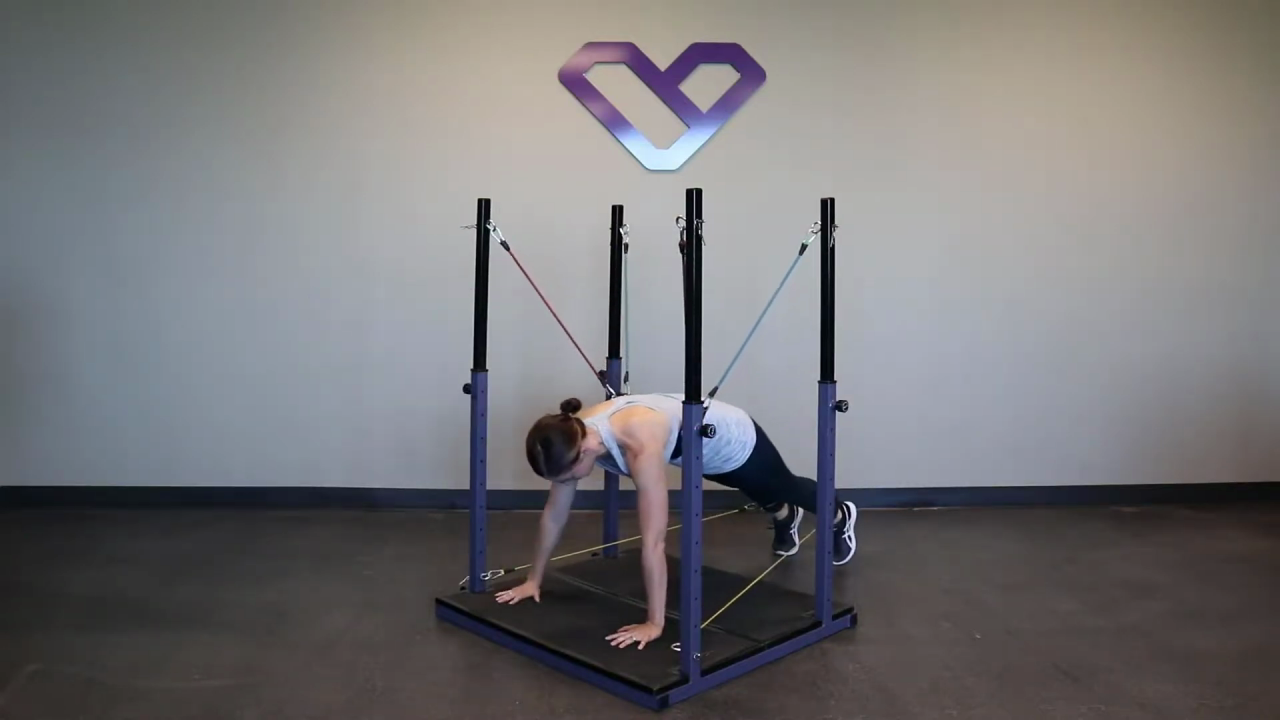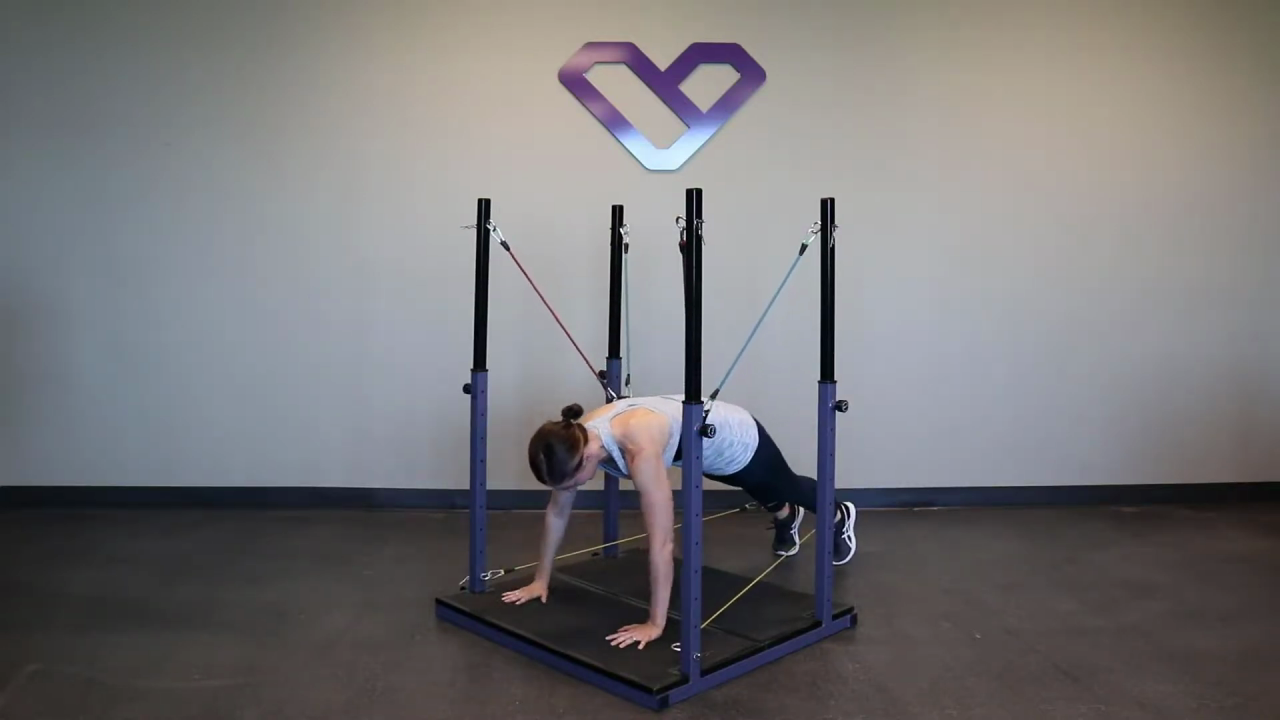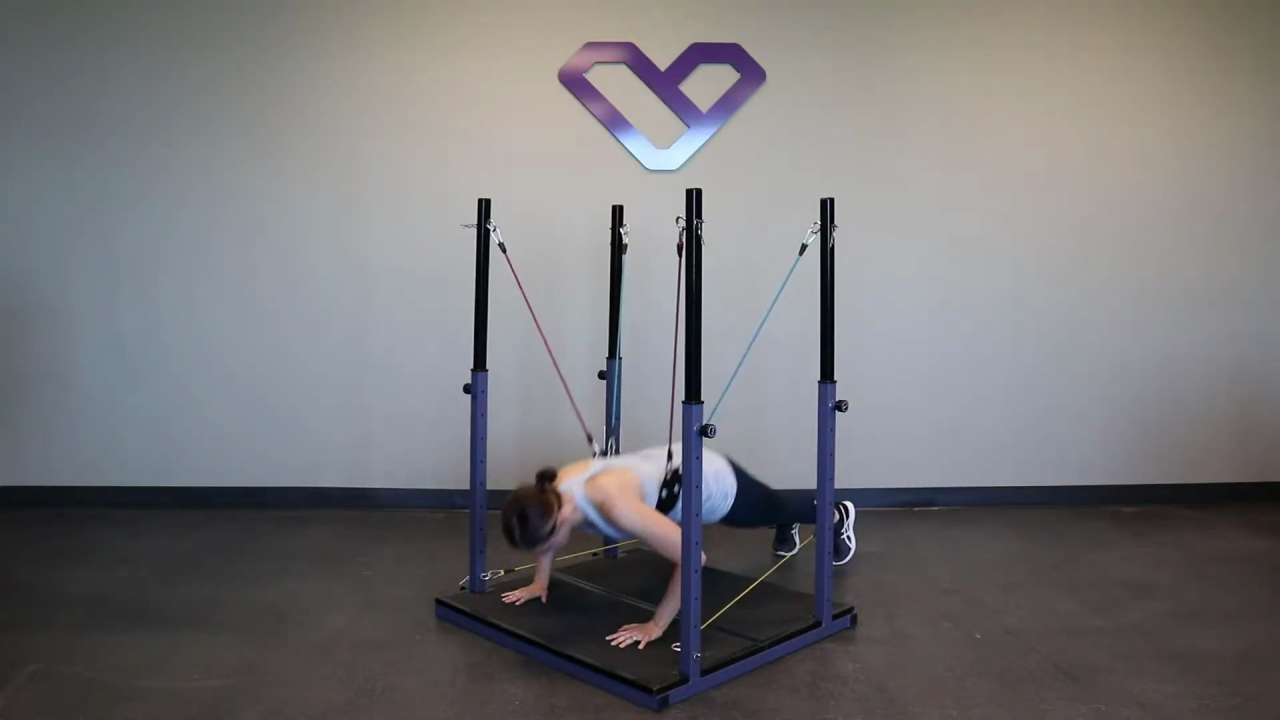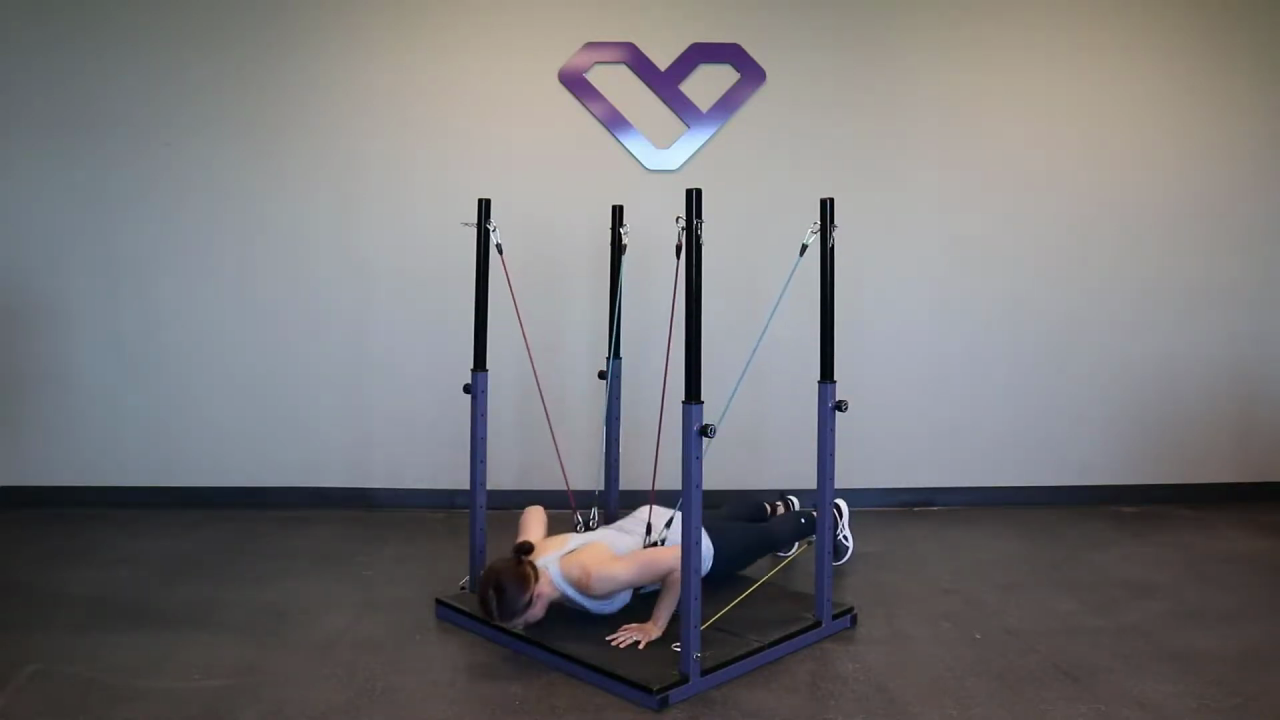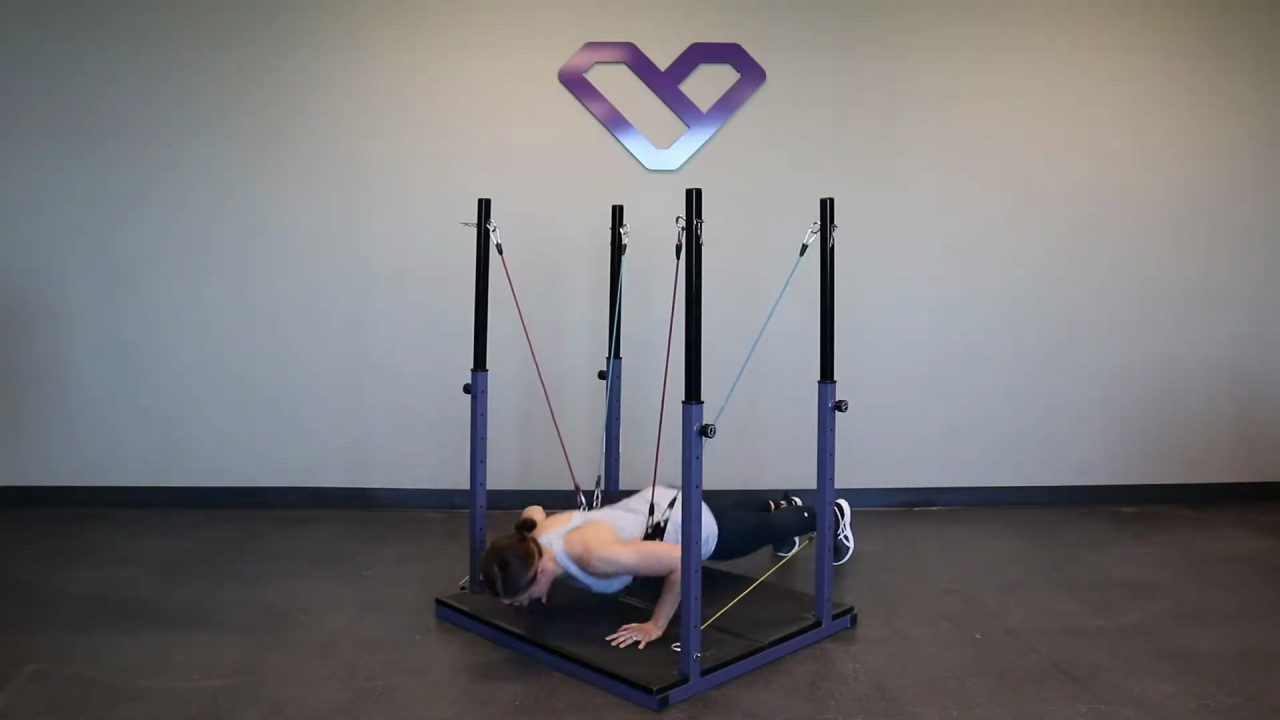
dt=0.3s
person 1, frame 1
left shoulder: (638, 445)
right shoulder: (572, 435)
left elbow: (653, 541)
right elbow: (554, 513)
left wrist: (654, 623)
right wrist: (533, 579)
left hip: (731, 438)
left knee: (783, 486)
right knee: (757, 489)
left ankle: (840, 517)
right ankle: (786, 518)
person 1, frame 2
left shoulder: (638, 448)
right shoulder: (574, 441)
left elbow: (661, 543)
right elbow: (557, 511)
left wrist: (655, 624)
right wrist: (541, 579)
left hip: (733, 438)
left knee: (788, 486)
right knee: (761, 490)
left ankle: (839, 517)
right ankle: (787, 517)
person 1, frame 3
left shoulder: (610, 502)
right shoulder: (555, 494)
left wrist: (655, 625)
right wrist: (539, 581)
left hip: (710, 485)
right hip: (671, 471)
left knee: (779, 510)
left ankle: (838, 517)
right ankle: (786, 528)
person 1, frame 4
left shoulder: (591, 578)
right shoulder: (530, 564)
left elbow: (679, 561)
right elbow: (534, 510)
left wrist: (655, 626)
right hip: (645, 526)
left knee: (766, 537)
right knee: (725, 518)
left ankle: (829, 517)
right ankle: (779, 507)
person 1, frame 5
left shoulder: (593, 555)
right shoulder: (534, 542)
left elbow: (681, 560)
right elbow: (533, 508)
left wrist: (656, 625)
right wrist: (535, 591)
right hip: (649, 507)
left knee: (769, 529)
right knee: (732, 511)
left ankle: (832, 517)
right ankle: (781, 504)
